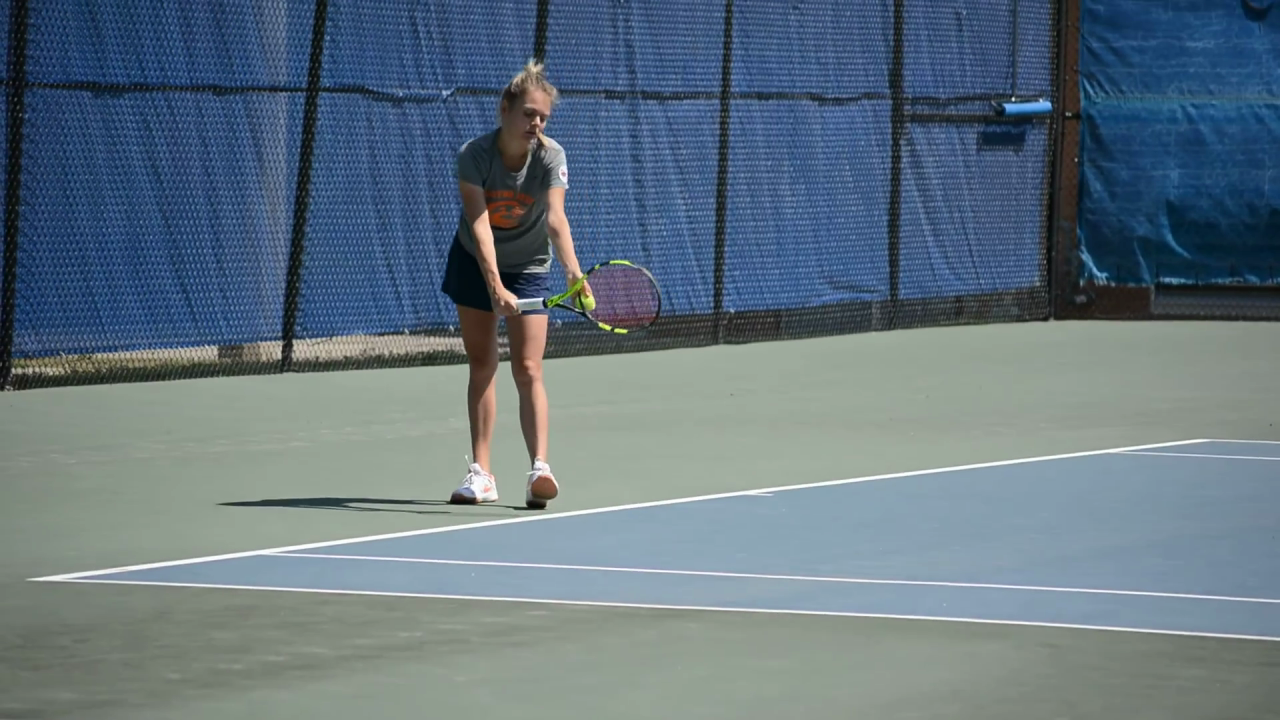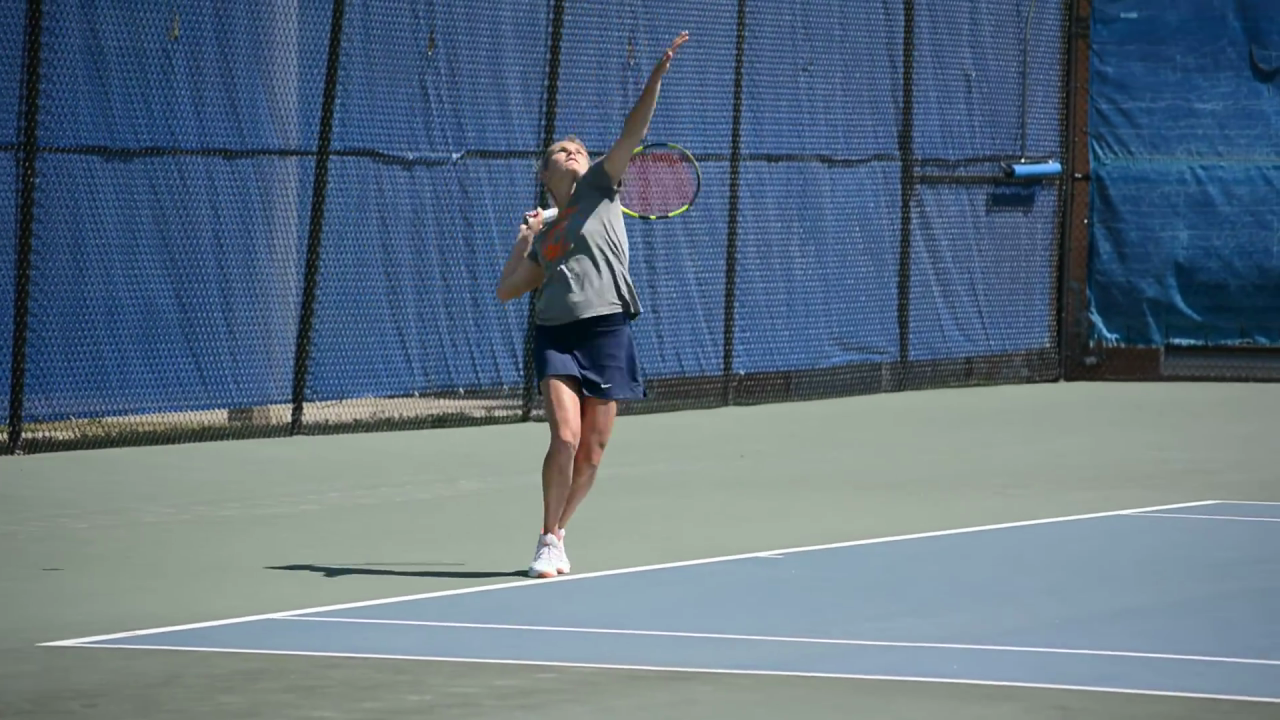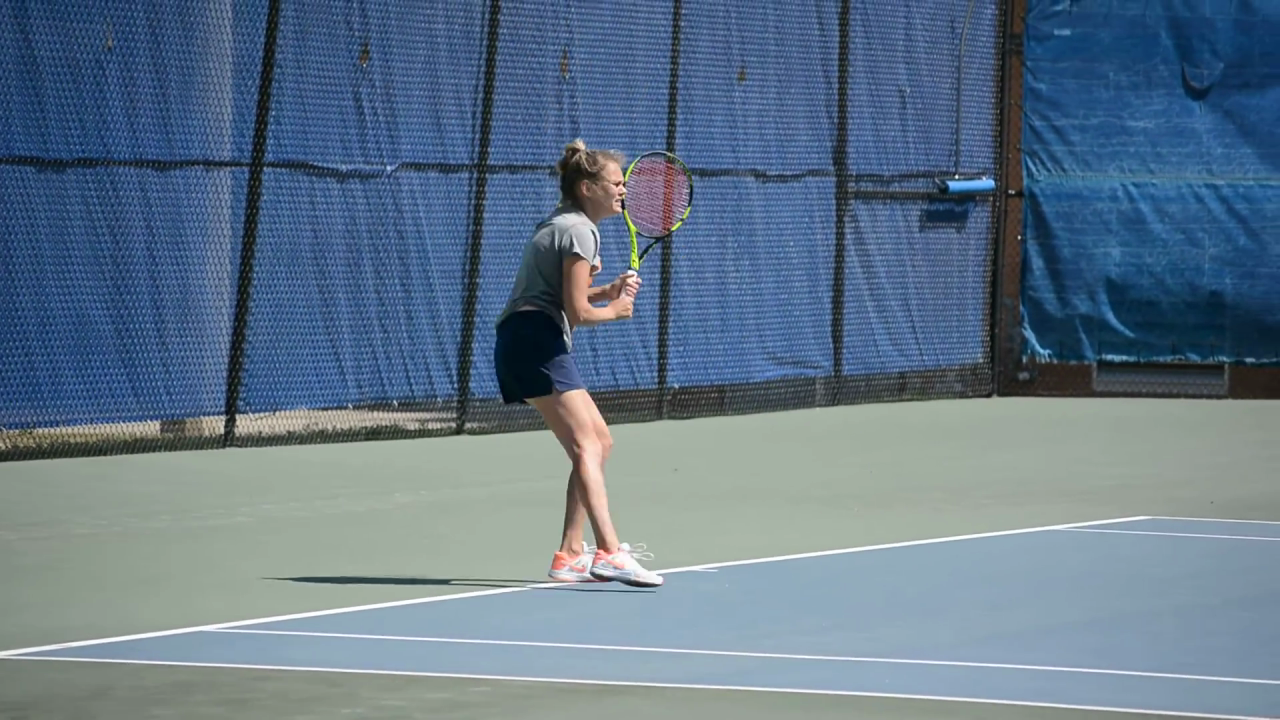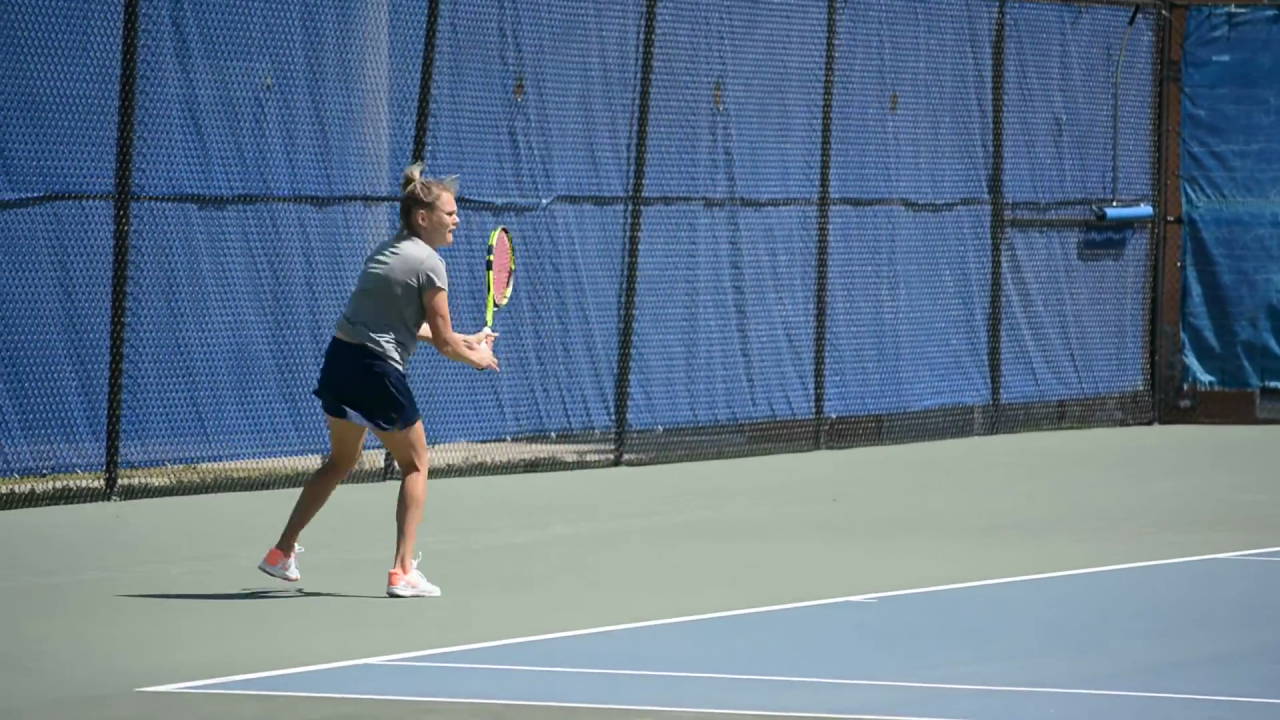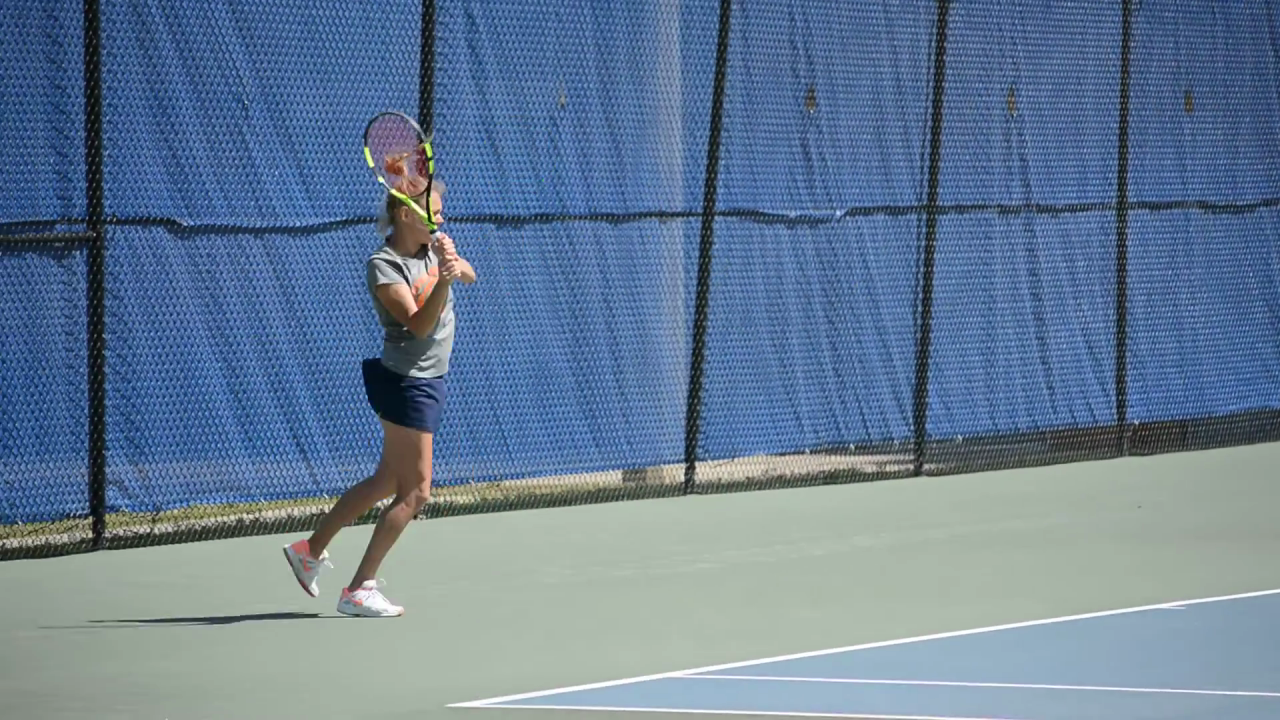
dt=1s
person 1, frame 1
left shoulder: (550, 156)
right shoulder: (473, 154)
left elbow: (555, 219)
right elbow: (479, 224)
left wrist: (574, 272)
right wrist: (494, 286)
left hip: (529, 269)
right hip: (475, 264)
left knee: (528, 368)
right knee: (482, 365)
left ankle: (539, 468)
right ankle: (481, 472)
person 1, frame 2
left shoulder: (599, 184)
right shoulder: (538, 238)
left elbow: (635, 126)
right elbow: (507, 292)
left wrist: (658, 72)
right wrist: (524, 242)
left hip: (608, 333)
right hip: (555, 338)
left knee: (591, 455)
right knee: (565, 441)
left ankle: (555, 530)
right ankle: (547, 537)
person 1, frame 3
left shoulder: (559, 224)
right shoulder: (577, 231)
right elbow: (578, 313)
left wrist: (612, 291)
right wrist: (615, 311)
left hip: (527, 344)
right hip: (538, 343)
left knee: (592, 443)
right knee: (588, 447)
left ankle: (571, 552)
right ankle: (609, 552)
person 1, frame 4
left shoulder: (385, 251)
right shoulder: (429, 264)
right elbow: (442, 340)
left wrist: (465, 339)
right wrist: (478, 357)
left hip: (340, 362)
right hip: (375, 370)
left knee: (339, 464)
right knee: (415, 466)
left ankle: (283, 551)
right ankle: (403, 571)
person 1, frame 5
left shoulder: (433, 238)
right shoulder: (379, 264)
left elbow: (467, 274)
right elbow: (425, 318)
left wrist: (452, 267)
right wrist: (442, 282)
left hip: (427, 379)
right hip: (403, 383)
left knee: (383, 482)
right knee: (415, 492)
left ankle: (309, 549)
right ankle: (357, 588)
